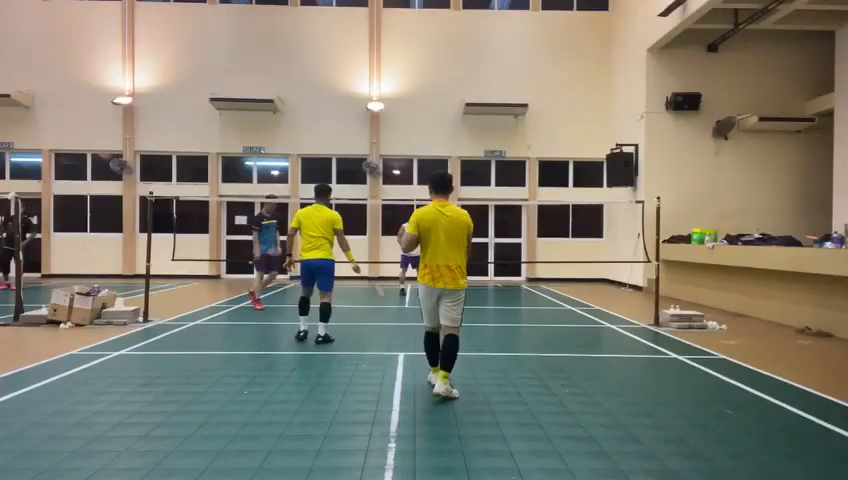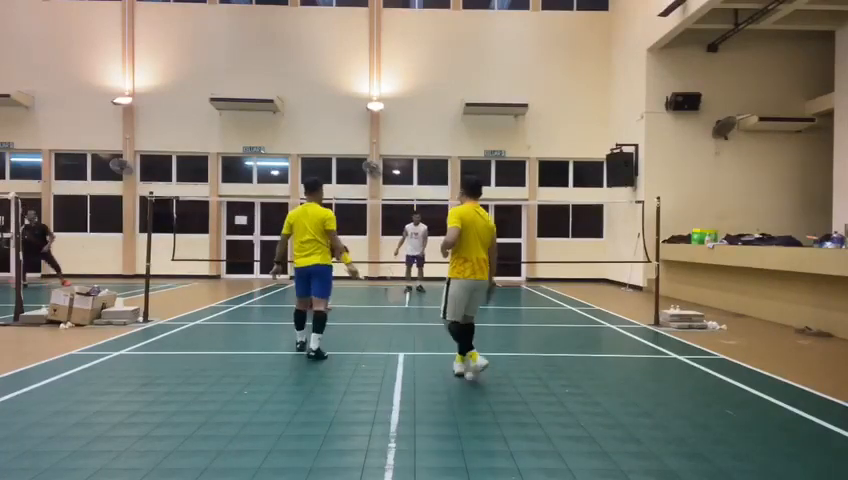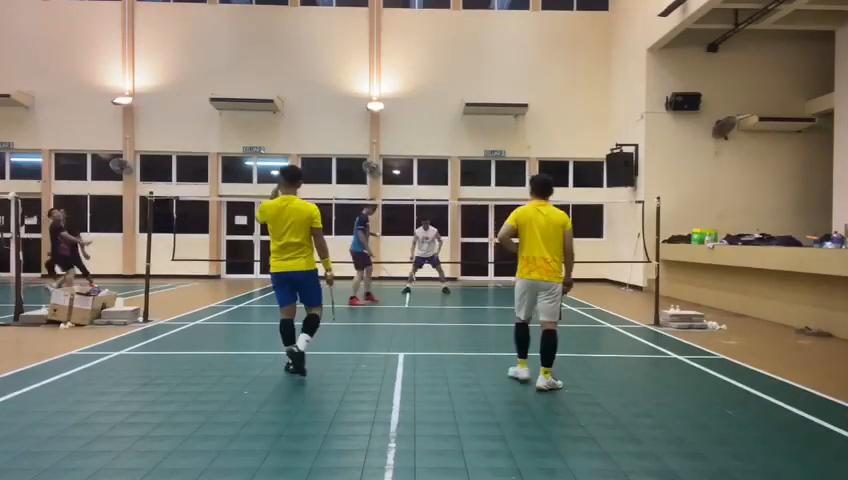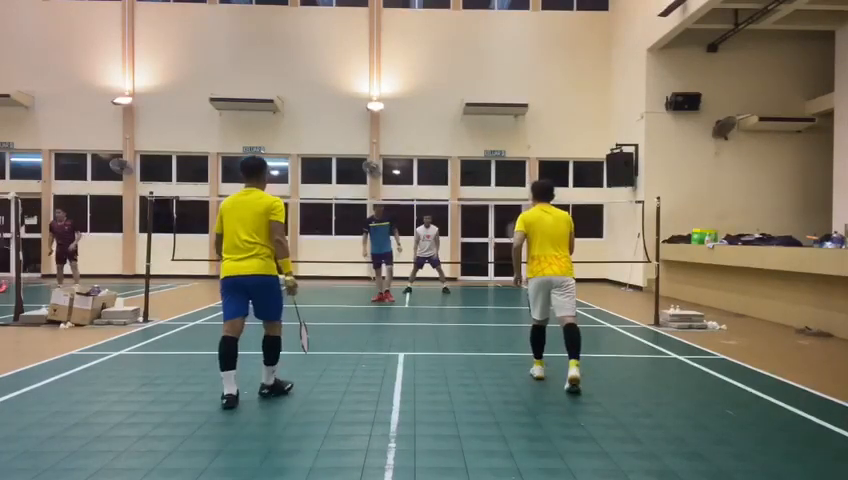
dt=1s
person 1, frame 1
left shoulder: (420, 215)
right shoulder: (464, 216)
left elbow: (406, 247)
left wrist: (409, 235)
left hip: (429, 282)
right hip: (455, 283)
left knee: (431, 329)
right knee: (451, 332)
left ankle: (435, 373)
right ankle: (443, 381)
person 1, frame 2
left shoulder: (457, 212)
right shoulder: (488, 218)
left elbow: (450, 239)
right elbow: (492, 253)
left wrist: (444, 249)
right wrist: (491, 279)
left hip: (461, 276)
right hip: (481, 277)
left knee: (452, 321)
right knee: (467, 320)
left ankle: (474, 358)
right ankle: (461, 362)
person 1, frame 3
left shoulder: (520, 213)
right shoulder: (562, 217)
left elbow: (502, 237)
right elbow: (569, 252)
left wrist: (518, 250)
right wrist: (568, 276)
left hip: (526, 276)
right hip: (552, 278)
left knee: (522, 320)
right knee: (549, 326)
left ankle: (521, 367)
right ankle: (545, 376)
person 1, frame 4
left shoulder: (526, 217)
right shoulder: (565, 217)
left elbow: (516, 244)
left wrist: (517, 271)
left hip: (538, 275)
right hip: (563, 274)
left knee: (538, 321)
right knee: (568, 320)
left ankle: (538, 366)
right ankle: (573, 366)
person 2, frame 1
left shoulder: (301, 213)
right shoulder: (333, 216)
left elbow: (290, 235)
right elbow: (341, 239)
left wrist: (289, 256)
right wrist: (352, 260)
left hip: (306, 260)
right hip: (325, 260)
left knee: (305, 294)
right knee: (325, 296)
left ankle: (303, 329)
right ankle: (321, 334)
person 2, frame 2
left shoulder: (293, 214)
right shoulder: (326, 214)
left elbow: (283, 241)
right elbow: (335, 241)
left wrist: (278, 264)
right wrist: (348, 262)
left hip: (300, 265)
right hip: (320, 264)
left knee: (301, 305)
right knee: (320, 305)
left ankle: (300, 341)
right ankle: (314, 347)
person 2, frame 3
left shoulder: (267, 207)
right shoulder: (310, 209)
left elbow: (260, 219)
right elbow: (319, 242)
left wrist: (274, 199)
right wrist: (328, 269)
left hip: (279, 270)
right hip: (305, 269)
left knee: (287, 315)
right knee: (314, 310)
left ankle: (292, 359)
right ankle: (300, 347)
person 2, frame 4
left shoulder: (227, 204)
right shoulder: (272, 203)
left elbow: (218, 242)
right elbow: (278, 239)
right wrist: (288, 274)
left hip: (231, 274)
right hip: (262, 273)
left knee: (231, 331)
right knee: (273, 327)
left ankle: (229, 392)
right ankle: (268, 382)
